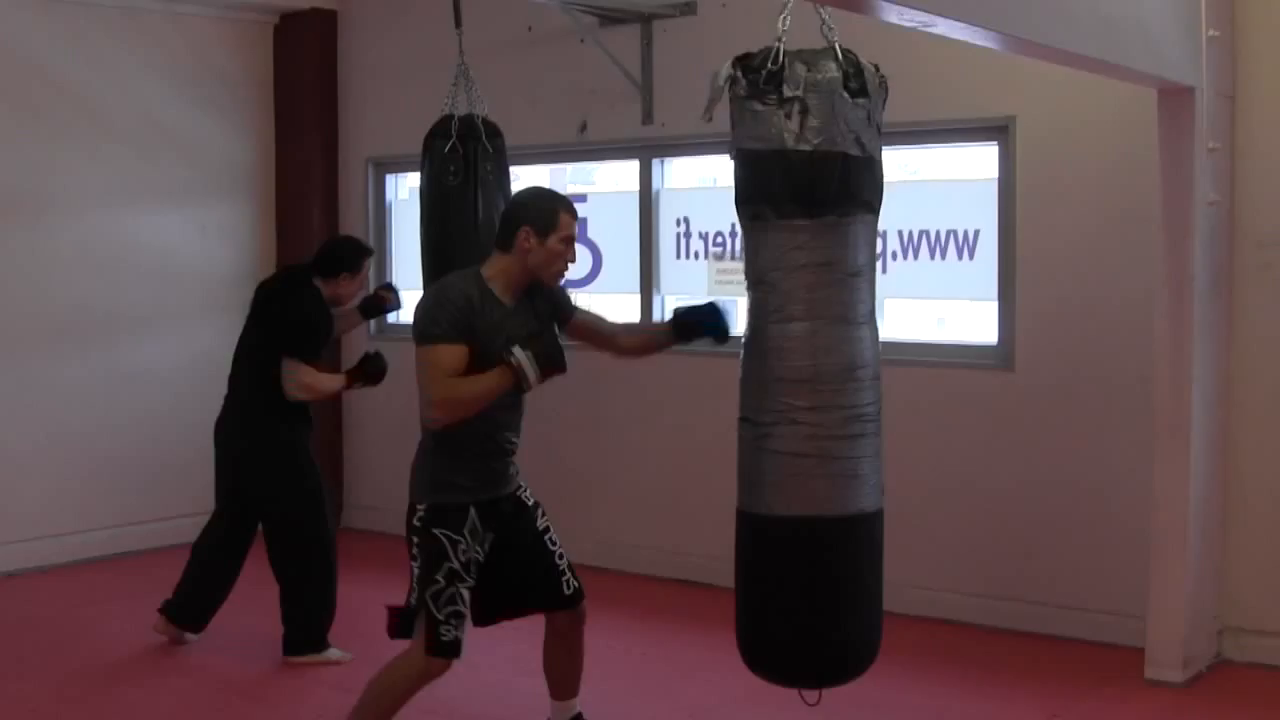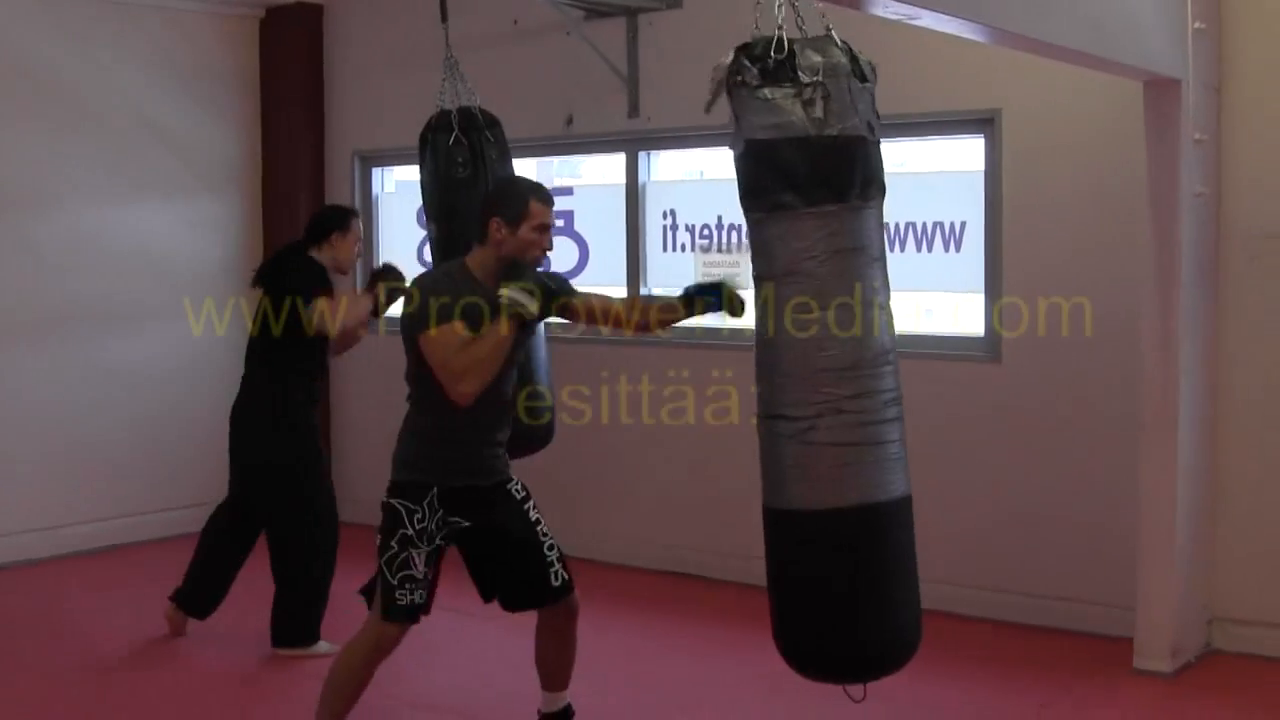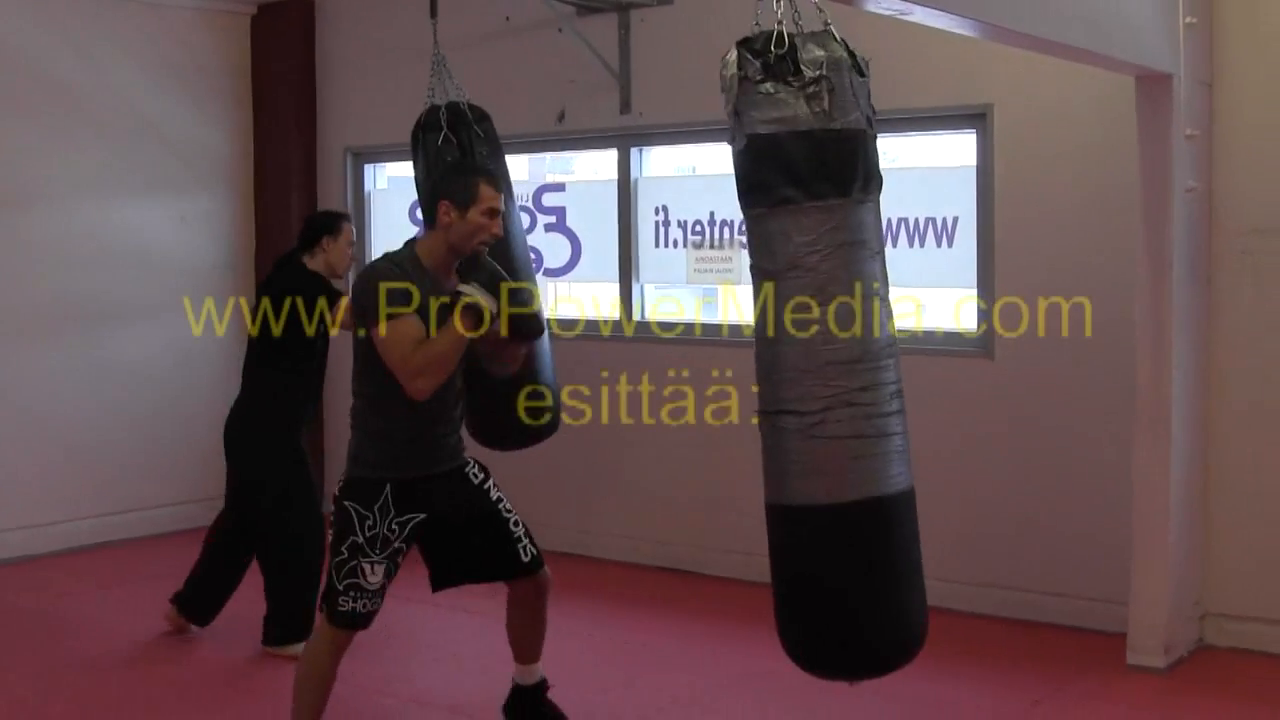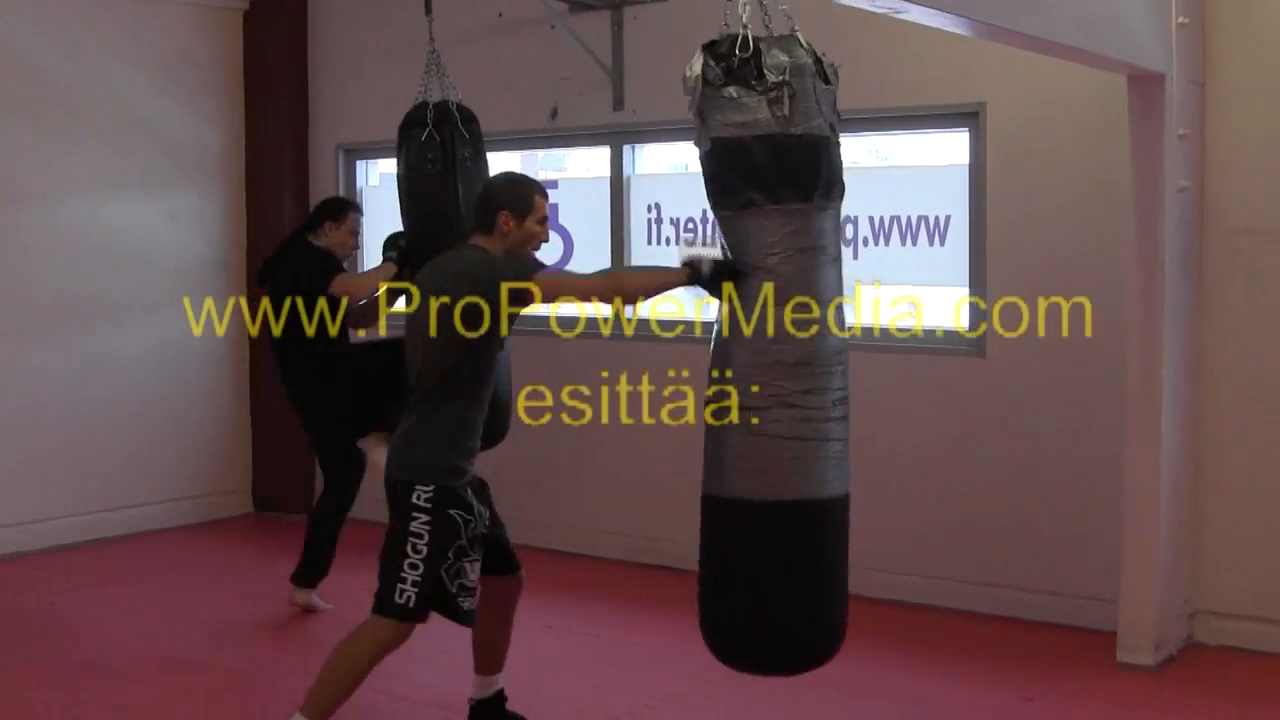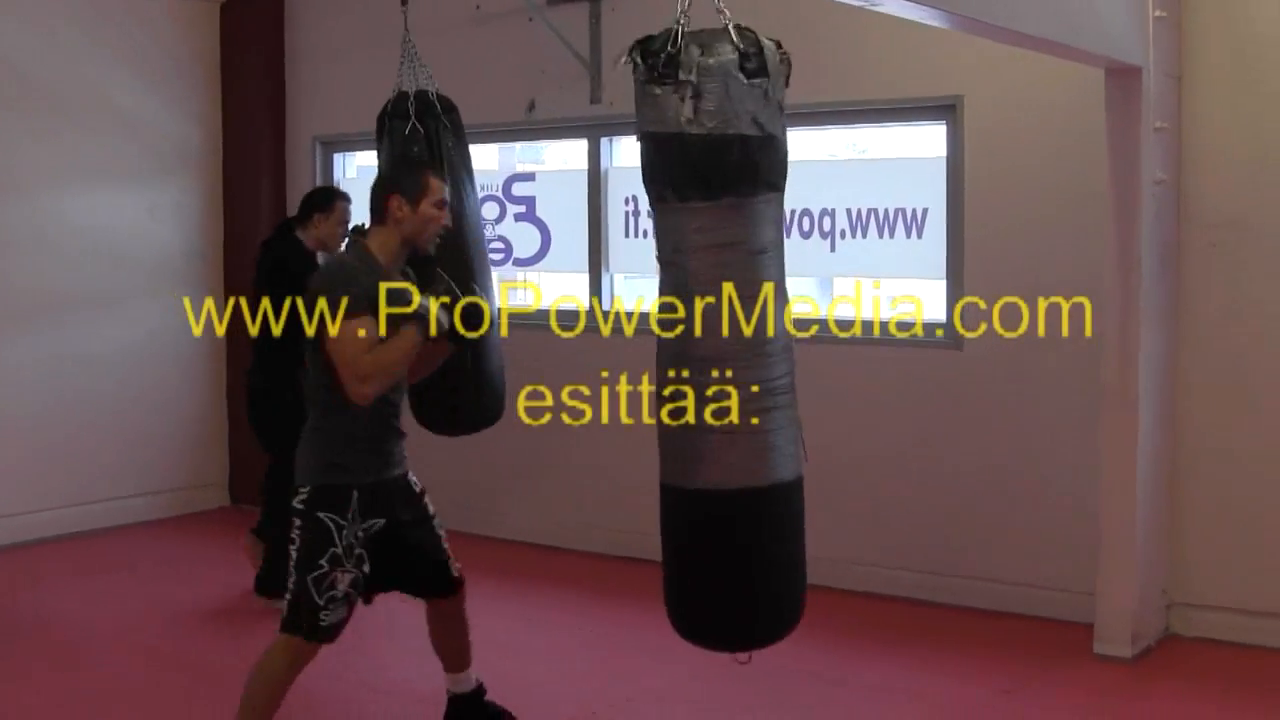
dt=0.4s
person 1, frame 1
left shoulder: (535, 294)
right shoulder: (452, 300)
left elbow: (612, 339)
right elbow: (438, 409)
left wrist: (678, 329)
right wrist: (519, 367)
left hip: (499, 490)
right hip: (447, 501)
left knee: (566, 606)
right knee: (434, 653)
person 1, frame 2
left shoulder: (530, 283)
right shoulder: (435, 290)
left elbow: (618, 314)
right elbow: (462, 385)
left wrist: (695, 301)
right wrist: (513, 309)
left hip: (490, 477)
right hip: (427, 484)
left knee: (559, 602)
right knee: (387, 627)
person 1, frame 3
left shoulder: (460, 279)
right shoulder: (386, 281)
left elbow: (499, 366)
right elbow: (421, 379)
left wrist: (515, 335)
right wrist: (473, 313)
left hip: (446, 466)
right hip: (382, 478)
left knee: (531, 578)
right knee: (341, 626)
person 1, frame 4
left shoulder: (461, 270)
right shoulder: (481, 267)
right elbow: (600, 287)
right wrist: (692, 272)
left hip: (445, 466)
right hip: (431, 474)
left knee: (501, 579)
right knee: (397, 618)
person 1, frame 5
left shoulder: (395, 276)
right shoulder: (345, 277)
right elbow: (363, 382)
left wrist: (449, 332)
right wrist: (425, 319)
left hip: (386, 474)
right hip: (335, 484)
left knee: (445, 592)
right knee: (303, 634)
person 2, frame 1
left shoulder: (281, 288)
right shoulder: (311, 310)
right elbow: (298, 384)
left wrist: (365, 309)
right wrist: (353, 378)
left hip: (235, 427)
right hip: (271, 438)
left knee: (230, 523)
right knee: (309, 534)
left ankle: (176, 617)
right ankle: (306, 642)
person 2, frame 2
left shoulder: (297, 277)
right shoulder: (305, 273)
left elbow: (332, 345)
right elbow: (327, 324)
left wrist: (377, 301)
right wrist: (373, 291)
left hip: (254, 413)
right hip: (284, 419)
left knee: (243, 509)
right knee: (312, 522)
left ankle: (184, 604)
right ankle: (294, 634)
person 2, frame 3
left shoulder: (297, 288)
right shoulder: (299, 283)
left elbow: (345, 319)
right elbow: (353, 318)
left hip: (258, 422)
right hip: (265, 426)
left knee: (242, 518)
right knee: (306, 526)
left ankle: (185, 607)
right ankle: (286, 633)
person 2, frame 4
left shoulder: (305, 265)
right shoulder: (304, 259)
left elbow: (355, 319)
right elbow: (351, 289)
left wrist: (391, 279)
right wrist: (393, 262)
left hip: (316, 386)
right hip: (331, 375)
left knee: (342, 480)
left ankle: (304, 585)
person 2, frame 5
left shoulder: (290, 252)
right shoulder: (288, 258)
left hip: (279, 384)
right hip: (281, 385)
left knee: (292, 474)
right knee: (298, 478)
left ankle: (267, 537)
right ankle: (276, 582)
